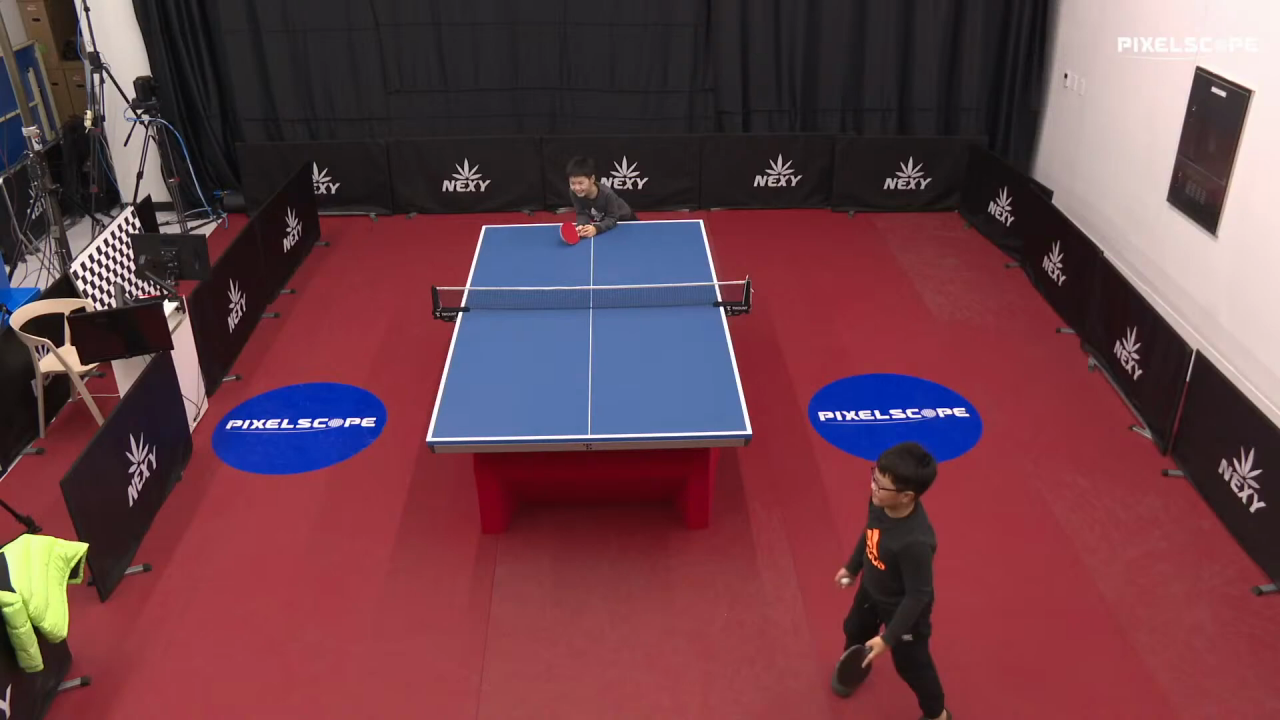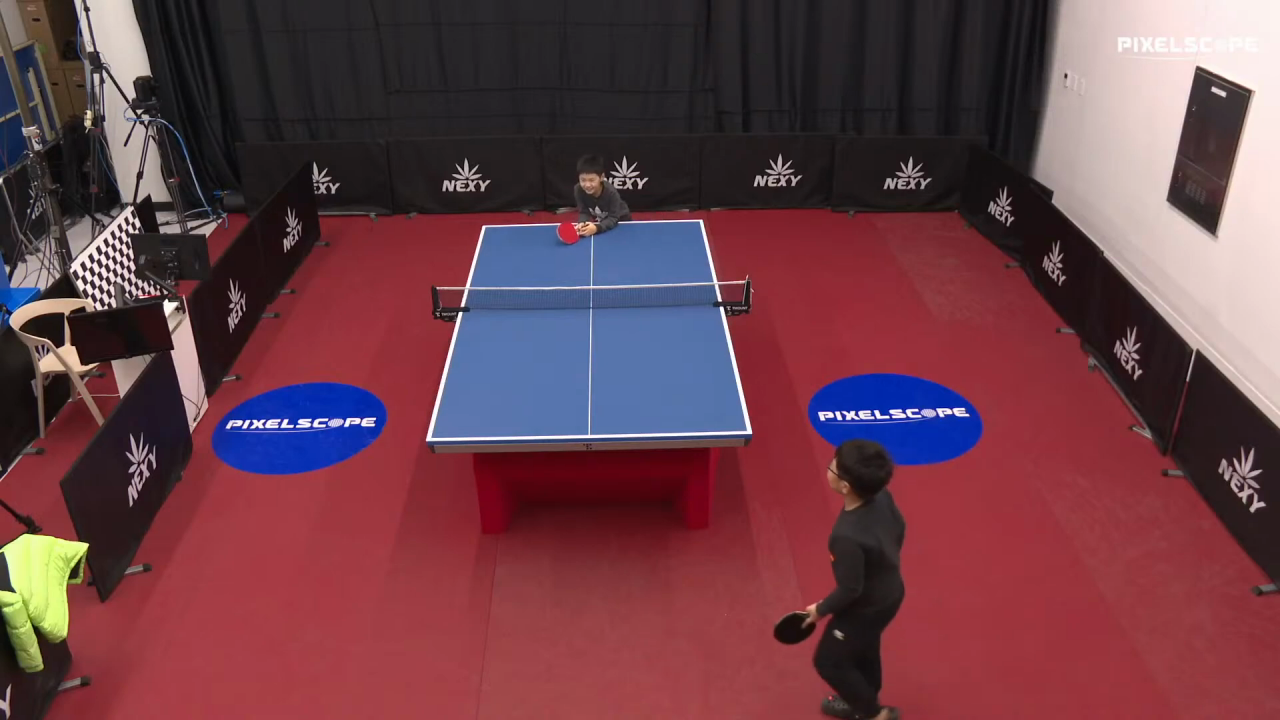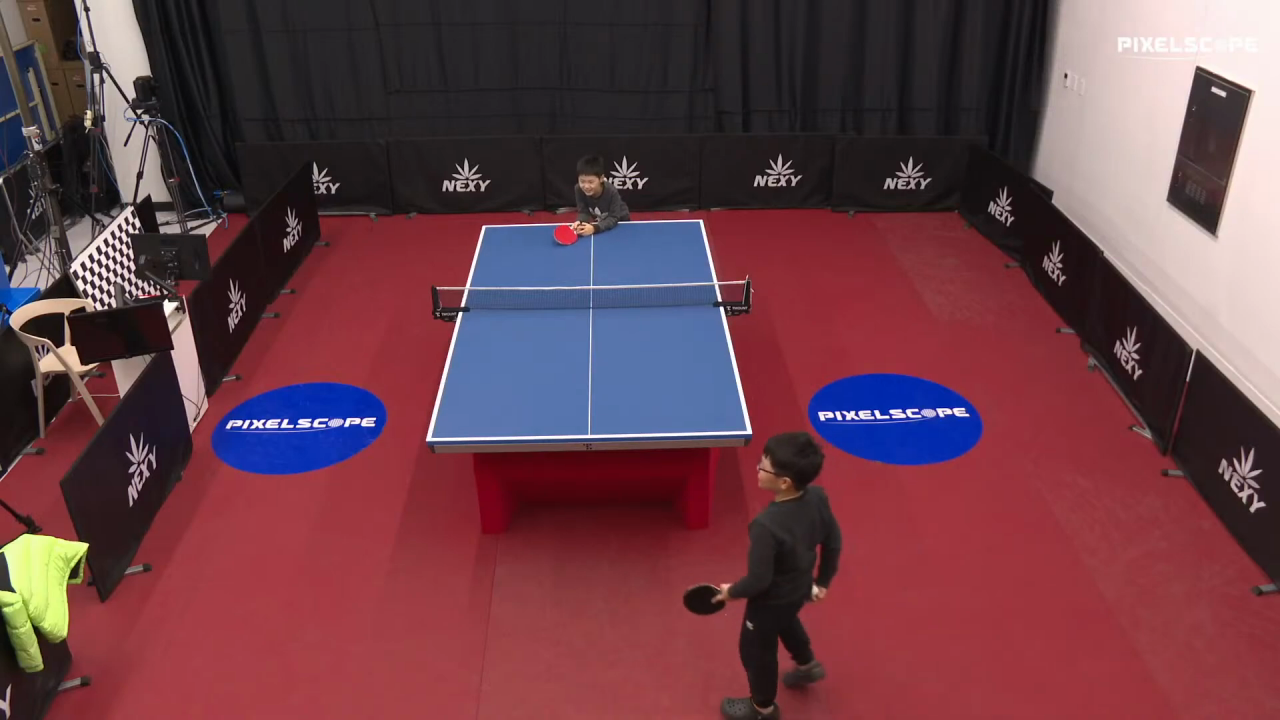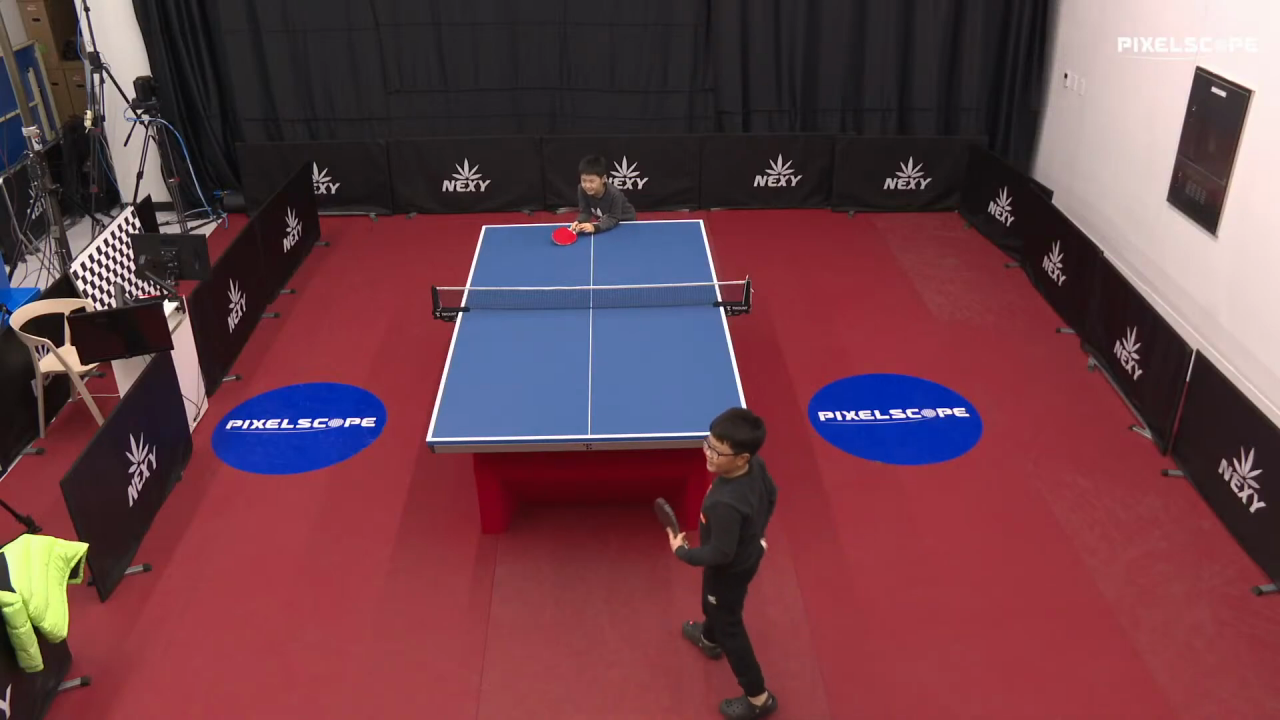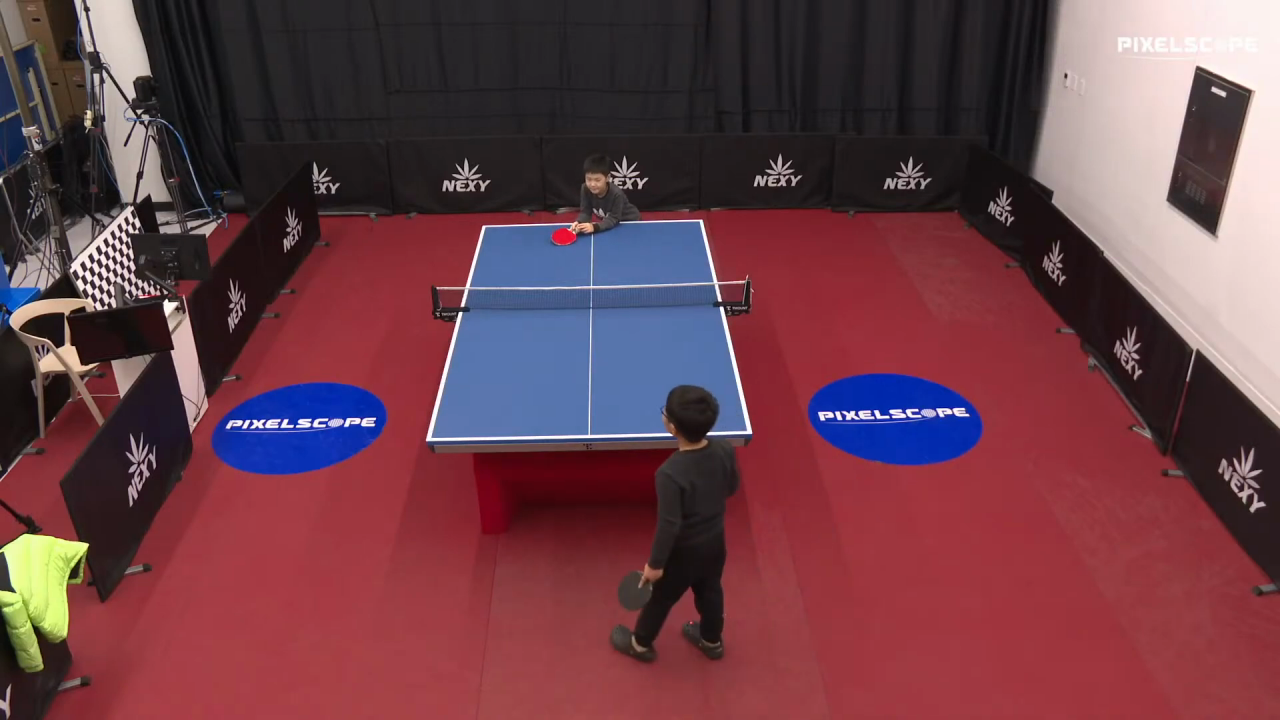
dt=0.5s
person 1, frame 1
left shoulder: (915, 543)
right shoulder: (880, 503)
left elbow: (917, 596)
left wrist: (887, 638)
right wrist: (851, 567)
left hip: (906, 607)
right hip: (873, 592)
left knee: (911, 664)
right knee: (855, 629)
person 1, frame 2
left shoulder: (848, 536)
right shoulder: (882, 497)
left elbow: (851, 589)
right elbow: (899, 529)
left wrist: (821, 610)
left hip: (866, 609)
right hip: (889, 593)
left knee: (828, 660)
right knee: (865, 654)
person 1, frame 3
left shoulder: (766, 526)
right shoulder: (817, 497)
left elbow: (758, 580)
right elbow: (833, 540)
left wrist: (732, 592)
right wrist: (822, 580)
left hip: (772, 599)
right hip: (801, 587)
left knee: (755, 650)
right knee: (787, 625)
right ankle: (807, 665)
person 1, frame 4
left shoulder: (725, 503)
right shoulder: (756, 466)
left elbow: (719, 554)
right elbow: (770, 496)
left wrist: (681, 550)
right wrist: (757, 532)
left hip: (729, 570)
right hip: (748, 556)
left knee: (728, 627)
right knee: (715, 607)
right ankle: (710, 639)
person 1, frame 5
left shoulder: (671, 473)
right shoulder: (724, 450)
left elbow: (669, 524)
right elbow: (732, 486)
left wrist: (655, 563)
left hip: (684, 549)
right hip: (714, 540)
left knee: (661, 596)
right knee: (710, 590)
left ankle: (641, 644)
right ankle: (711, 640)
